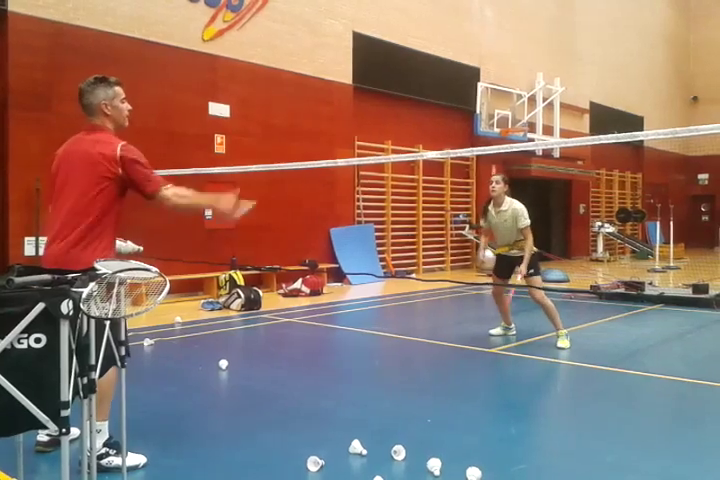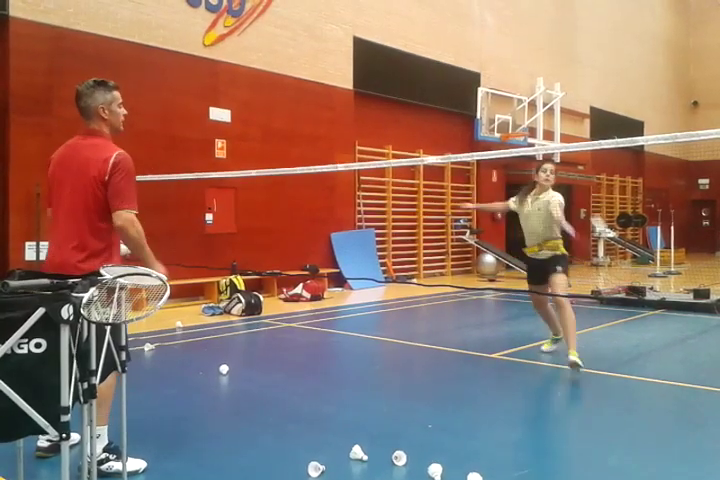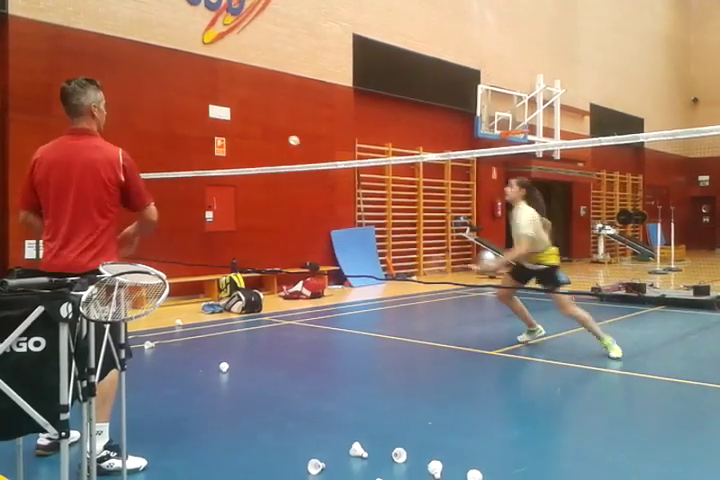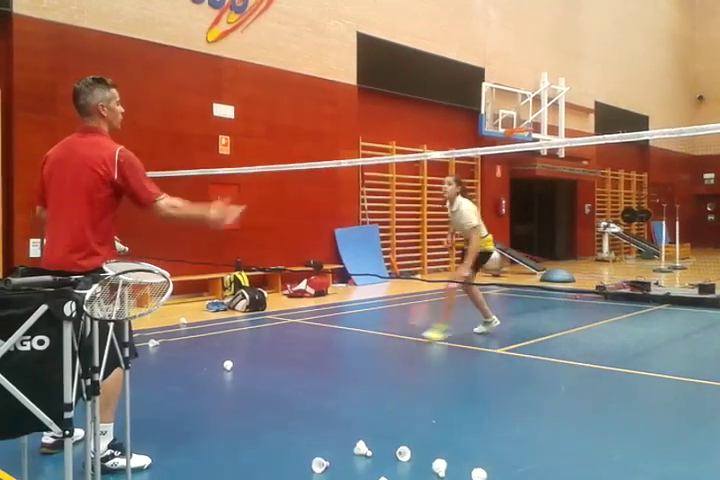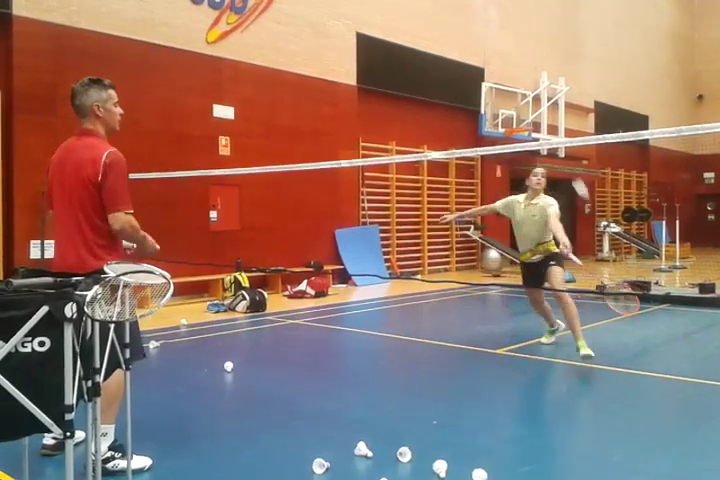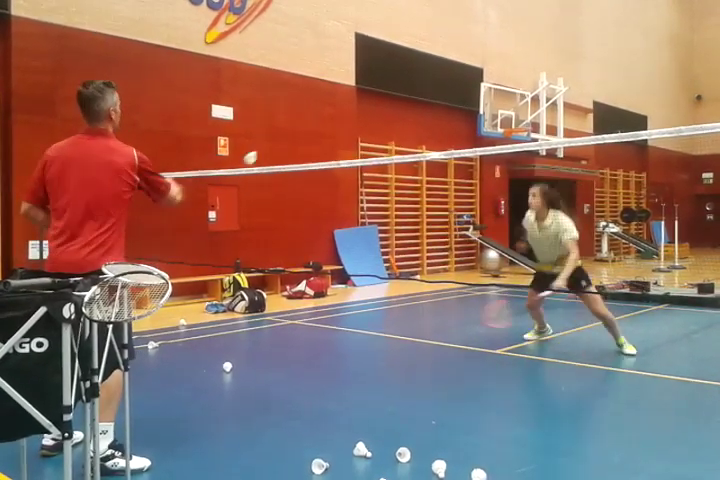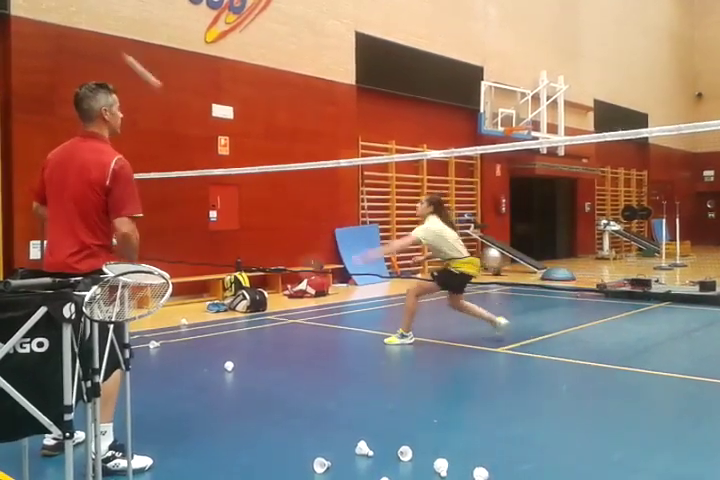
dt=0.7s
person 1, frame 1
left shoulder: (65, 150)
right shoulder: (119, 152)
right elbow: (168, 195)
right wrist: (217, 202)
left hip: (56, 265)
right hip: (88, 268)
right knee: (106, 357)
left ankle: (50, 429)
right ankle: (100, 446)
person 1, frame 2
left shoulder: (61, 154)
right shoulder: (115, 159)
left elbow: (54, 213)
right elbow: (124, 221)
right wrist: (151, 262)
left hip: (59, 270)
right hip: (95, 273)
right knee: (106, 361)
left ankle: (51, 434)
right ankle: (100, 450)
person 1, frame 3
left shoulder: (42, 156)
right shoulder: (116, 157)
left elbow: (27, 217)
right elbow: (149, 217)
right wrist: (130, 237)
left hip: (53, 271)
right hip: (94, 273)
right knee: (107, 360)
left ankle: (49, 433)
right ankle: (101, 449)
person 1, frame 4
left shoulder: (53, 154)
right shoulder: (115, 156)
left elbow: (41, 212)
right elbow: (161, 205)
right wrist: (209, 214)
left hip: (54, 269)
right hip: (91, 272)
right knee: (111, 359)
left ankle: (53, 431)
right ankle: (105, 447)
person 1, frame 5
left shoulder: (60, 155)
right shoulder: (108, 157)
right elbow: (119, 221)
right wrist: (147, 243)
left hip: (66, 270)
right hip: (101, 273)
right knee: (117, 359)
left ankle: (56, 432)
right ankle: (105, 449)
person 1, frame 6
left shoulder: (54, 154)
right shoulder: (129, 158)
left elbow: (29, 209)
right elbow: (169, 195)
right wrist: (177, 191)
left hip: (58, 270)
right hip: (100, 273)
right knee: (113, 359)
left ankle: (55, 433)
right ankle: (105, 449)
person 1, frame 7
left shoulder: (55, 156)
right shoulder: (113, 163)
left elbow: (39, 209)
right elbow: (126, 230)
right wrist: (136, 265)
left hip: (56, 270)
right hip: (94, 273)
right knee: (111, 360)
left ankle: (55, 433)
right ankle: (105, 449)
person 2, frame 1
left shoulder: (517, 208)
right shoulder: (488, 209)
left elbow: (529, 237)
right elbow: (485, 233)
left wrist: (524, 264)
right wrist: (482, 248)
left hip: (525, 253)
right hip: (504, 254)
left knee: (538, 296)
right knee: (497, 292)
left ankle: (561, 333)
right ankle: (508, 326)
person 2, frame 2
left shoulder: (555, 197)
right shoulder: (523, 198)
left elbow: (558, 213)
right elbow: (502, 206)
left wrist: (562, 221)
right wrist: (476, 206)
left hip: (554, 255)
right hip: (533, 256)
left knee: (560, 298)
right knee: (539, 304)
left ankle: (572, 353)
right ankle: (556, 335)
person 2, frame 3
left shoulder: (525, 215)
right shoulder: (517, 211)
left elbow: (523, 249)
right elbow: (546, 226)
left wrist: (501, 262)
left hip: (544, 264)
right hip: (526, 263)
left knee: (567, 308)
right knee: (503, 294)
left ankle: (605, 340)
right ankle: (533, 328)
person 2, frame 4
left shoulder: (464, 208)
right shoulder: (450, 204)
left elbow: (475, 239)
left wrist: (467, 265)
right wrist: (450, 236)
left hip: (480, 247)
right hip: (471, 245)
left knee: (452, 285)
right knee: (466, 285)
left ankle: (443, 327)
right ankle: (489, 320)
person 2, frame 5
left shoulder: (549, 202)
right shoulder: (513, 202)
left elbow: (554, 224)
right elbow: (486, 209)
left wrist: (563, 238)
right wrist: (457, 215)
left hip: (548, 254)
right hip: (527, 258)
left knee: (560, 292)
right knee: (536, 302)
left ankle: (580, 343)
right ankle: (554, 326)
person 2, frame 6
left shoulder: (561, 222)
right shoulder: (529, 218)
left elbow: (574, 254)
left wrist: (563, 277)
left hip: (567, 267)
right hip: (545, 268)
left knee: (599, 310)
right knee: (531, 305)
left ankle: (621, 341)
right ankle: (542, 329)
person 2, frame 7
left shoulder: (427, 227)
right shoulder: (436, 223)
left elbow: (403, 243)
left wrist: (377, 253)
right wrist: (426, 256)
left hip: (458, 269)
right hip: (462, 266)
left knee: (413, 291)
right knee: (456, 303)
left ankle: (405, 334)
right ankle: (496, 321)
